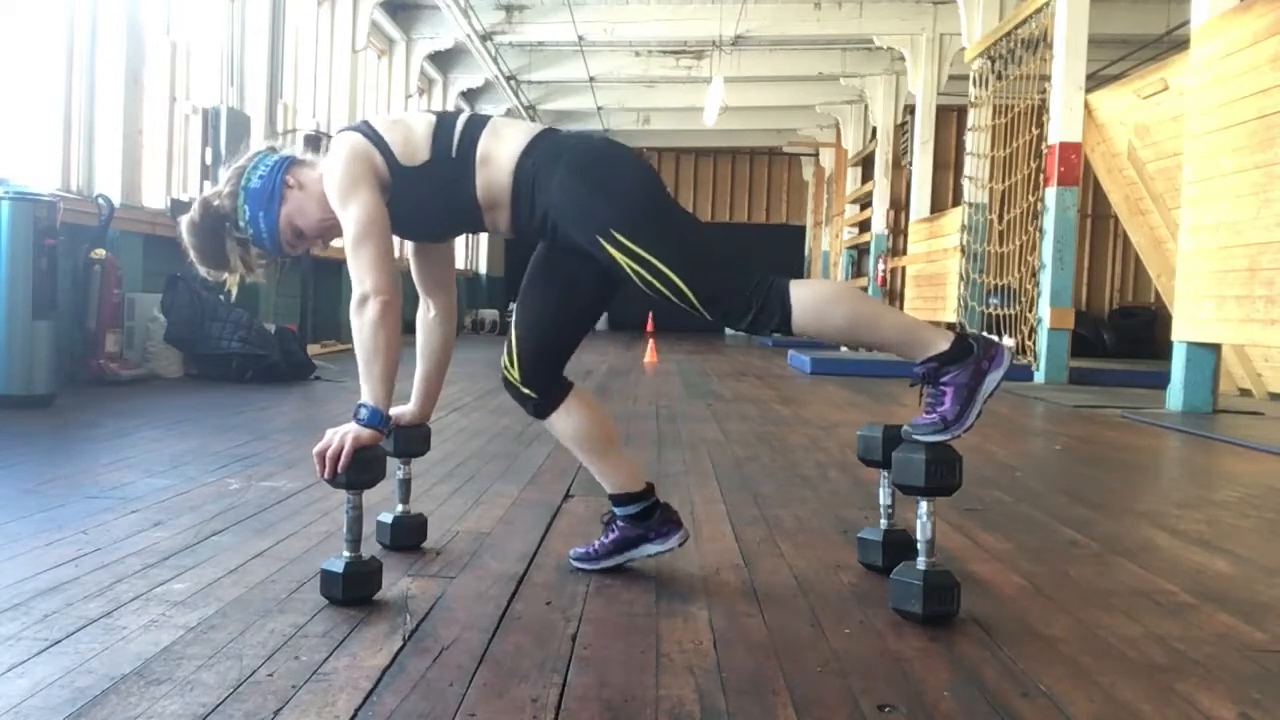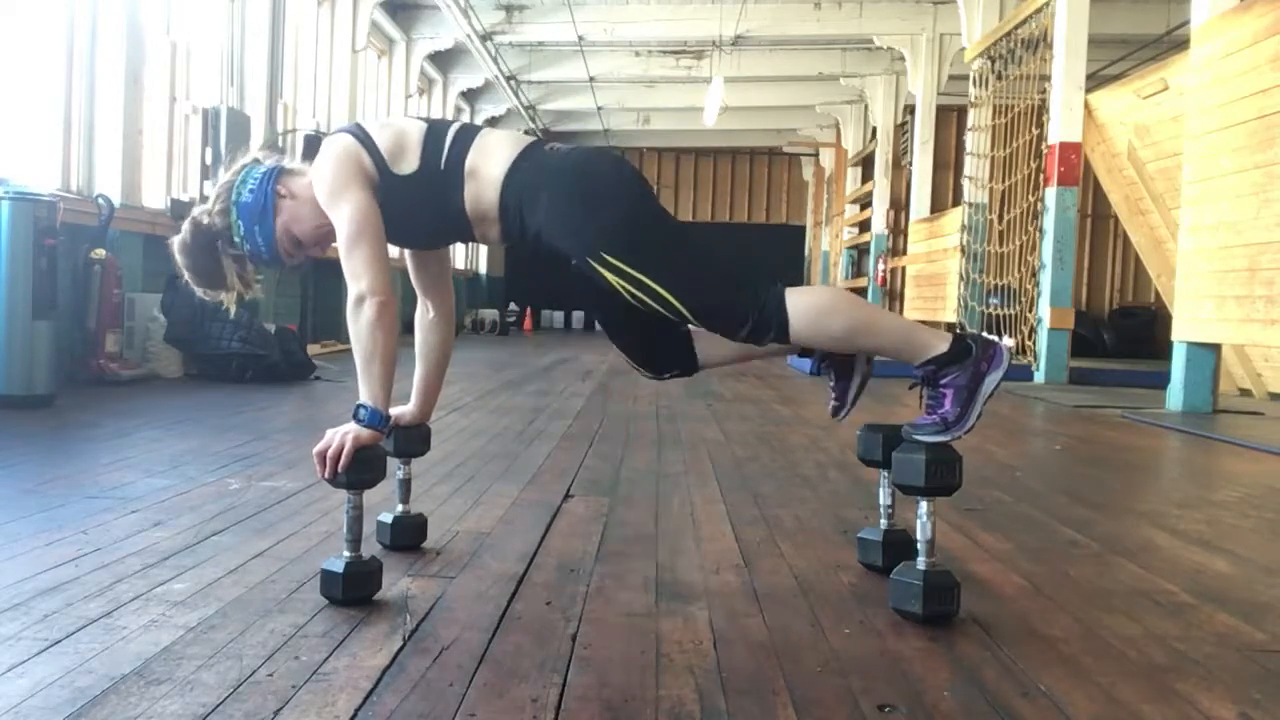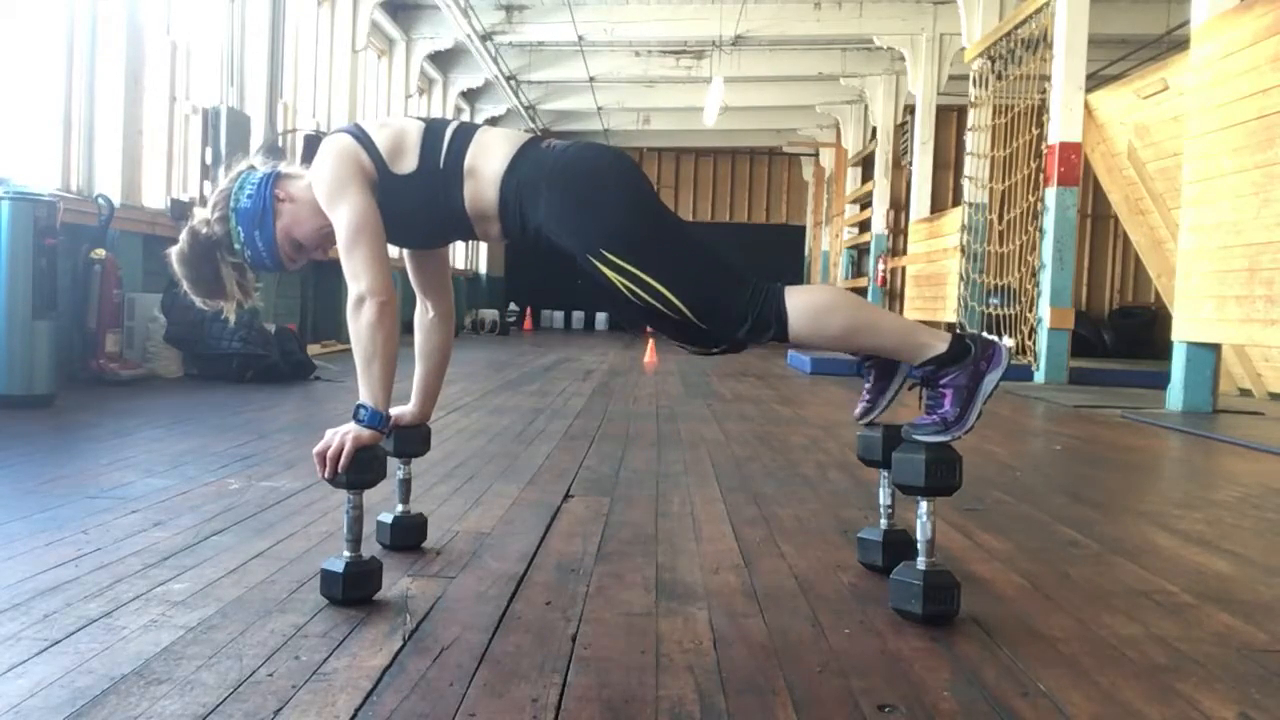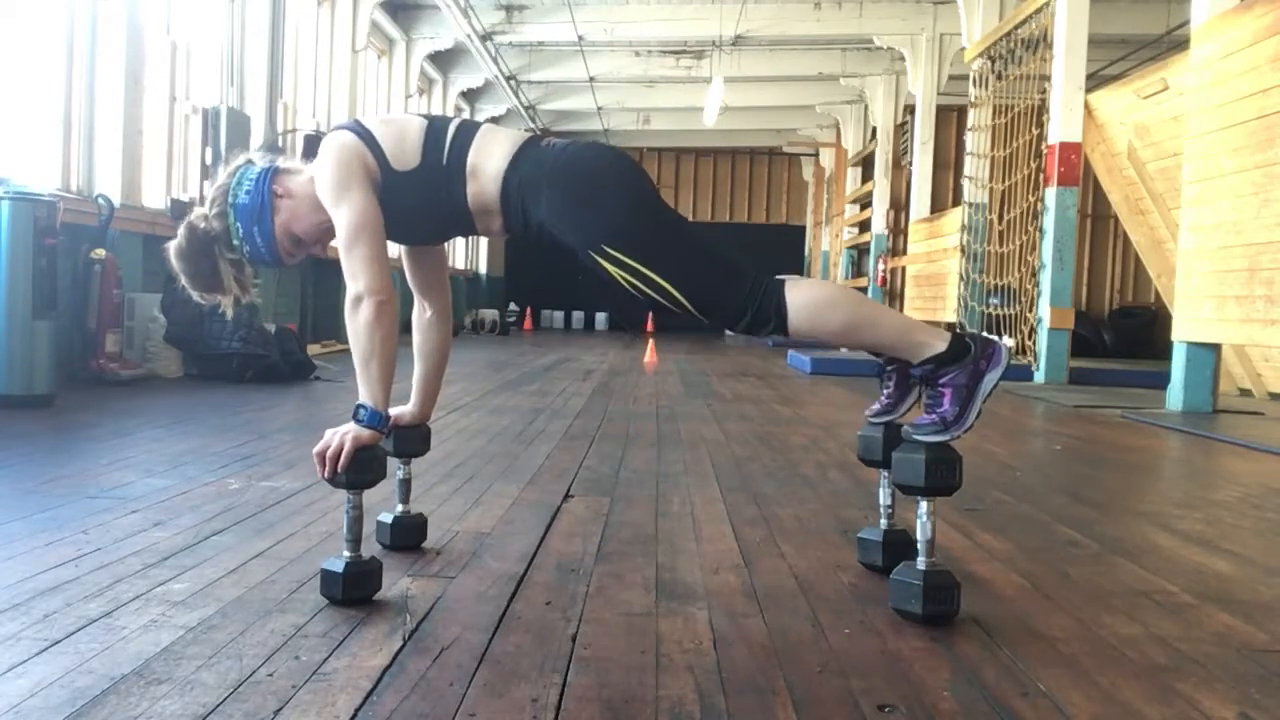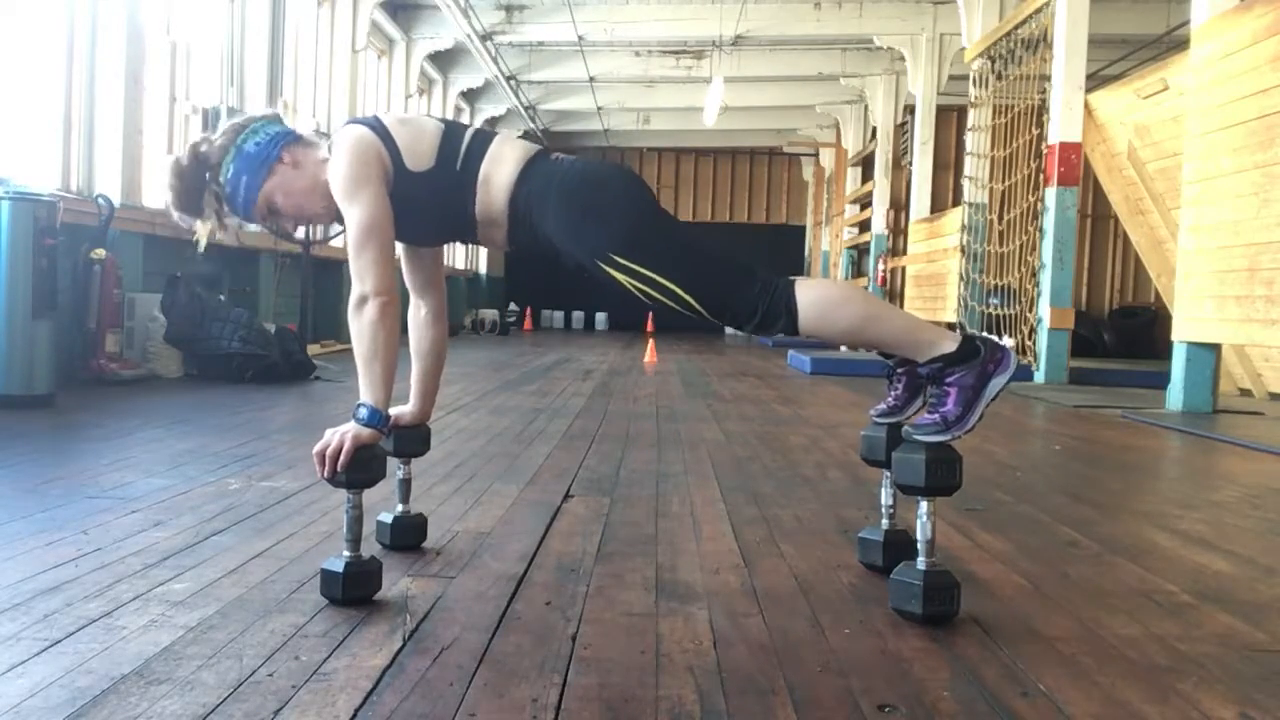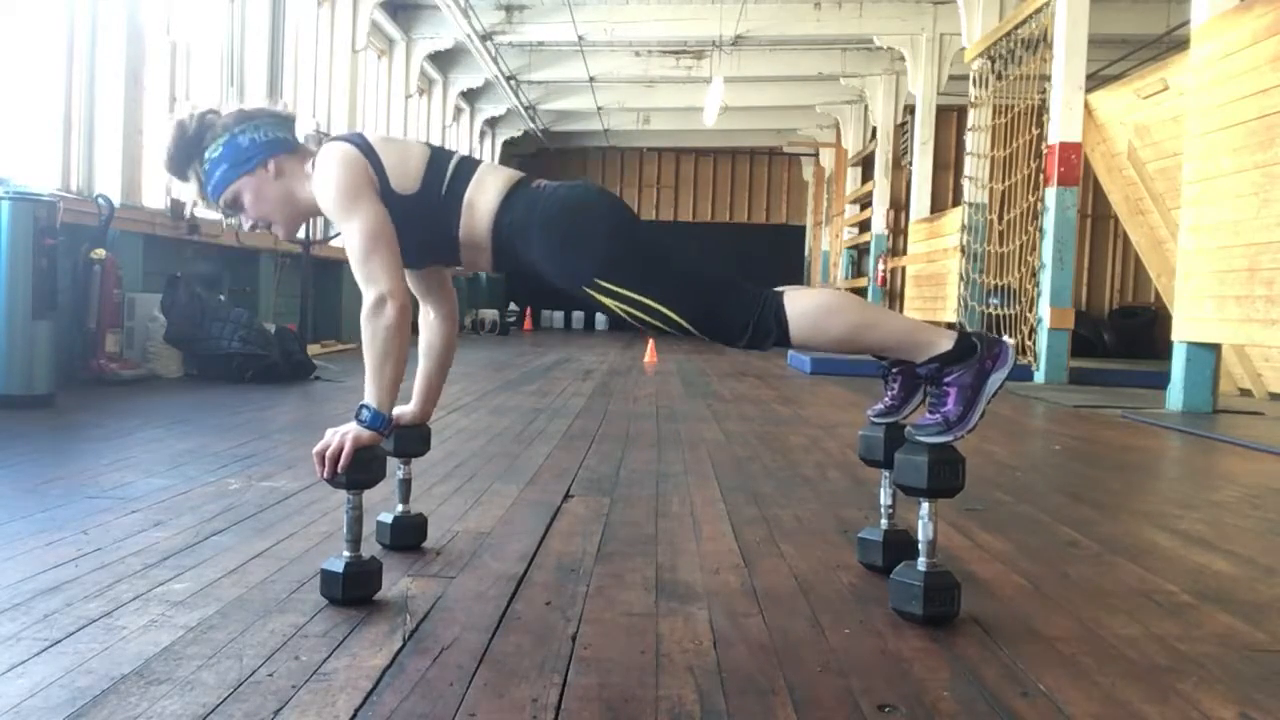
dt=0.3s
person 1, frame 1
left shoulder: (347, 162)
right shoulder: (386, 189)
left elbow: (377, 299)
right elbow: (436, 303)
left wrist: (370, 419)
right wrist: (417, 410)
left hip: (583, 185)
right hip: (570, 204)
left knee: (749, 300)
right knee: (528, 374)
left ankle: (954, 355)
right ankle: (641, 512)
person 1, frame 2
left shoulder: (337, 166)
right shoulder: (389, 191)
left elbow: (371, 299)
right elbow: (435, 305)
left wrist: (369, 416)
right wrist: (416, 410)
left hip: (579, 201)
right hip: (576, 201)
left knee: (747, 310)
right knee: (660, 352)
left ankle: (951, 356)
right ankle: (826, 349)
person 1, frame 3
left shoulder: (336, 167)
right shoulder: (390, 196)
left elbow: (371, 300)
right elbow: (434, 305)
left wrist: (369, 416)
right wrist: (416, 410)
left hip: (578, 195)
right hip: (577, 194)
left knee: (747, 312)
right knee: (707, 323)
left ankle: (952, 353)
right ankle: (890, 345)
person 1, frame 4
left shoulder: (337, 163)
right shoulder: (389, 192)
left elbow: (369, 298)
right elbow: (432, 303)
left wrist: (369, 415)
right wrist: (418, 409)
left hip: (577, 192)
right hip: (575, 192)
left knee: (747, 304)
right knee: (734, 301)
left ankle: (950, 352)
right ankle: (905, 348)
person 1, frame 5
left shoulder: (351, 152)
right shoulder: (388, 186)
left elbow: (373, 298)
right elbow: (425, 301)
left wrist: (370, 416)
right wrist: (417, 410)
left hip: (584, 207)
right hip: (580, 206)
left knee: (760, 303)
right knee: (748, 301)
left ankle: (959, 354)
right ankle: (916, 359)
person 1, frame 6
left shoulder: (336, 168)
right shoulder: (372, 190)
left elbow: (385, 300)
right elbow: (437, 304)
left wrist: (372, 417)
right wrist: (419, 408)
left hip: (567, 233)
right hip: (566, 228)
left knee: (750, 319)
right knee: (746, 312)
left ankle: (955, 351)
right ankle: (910, 359)
